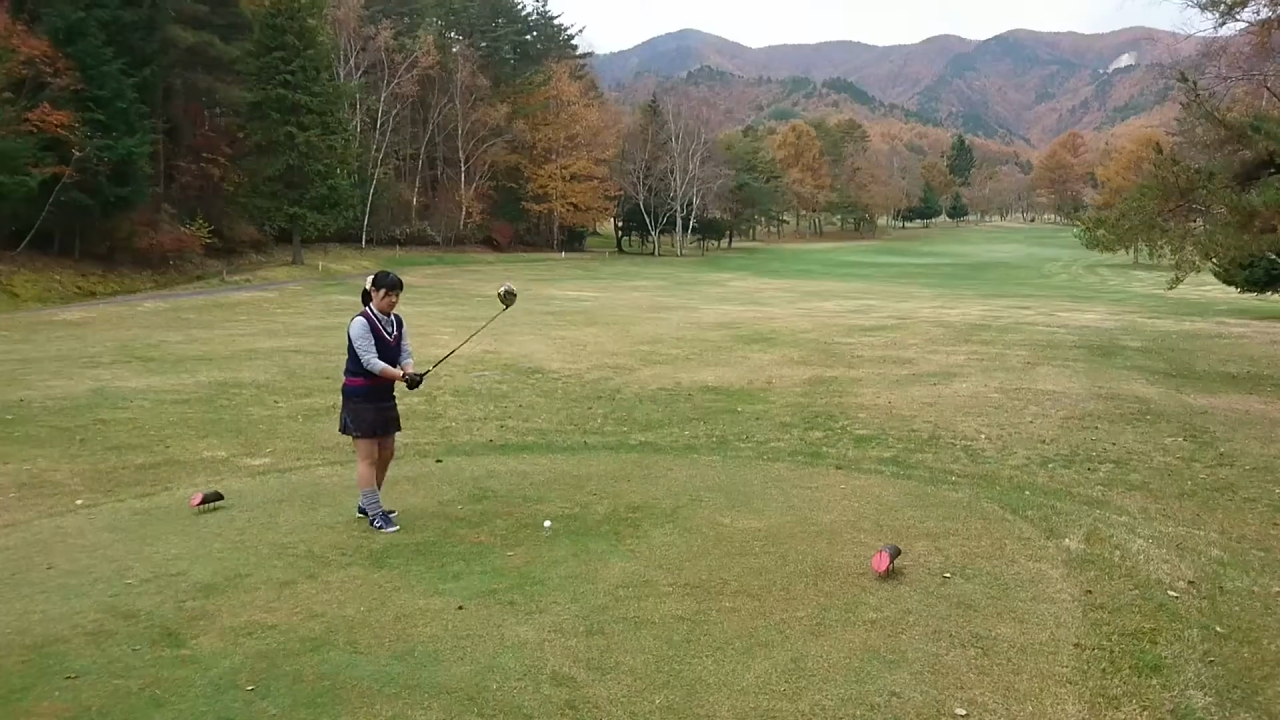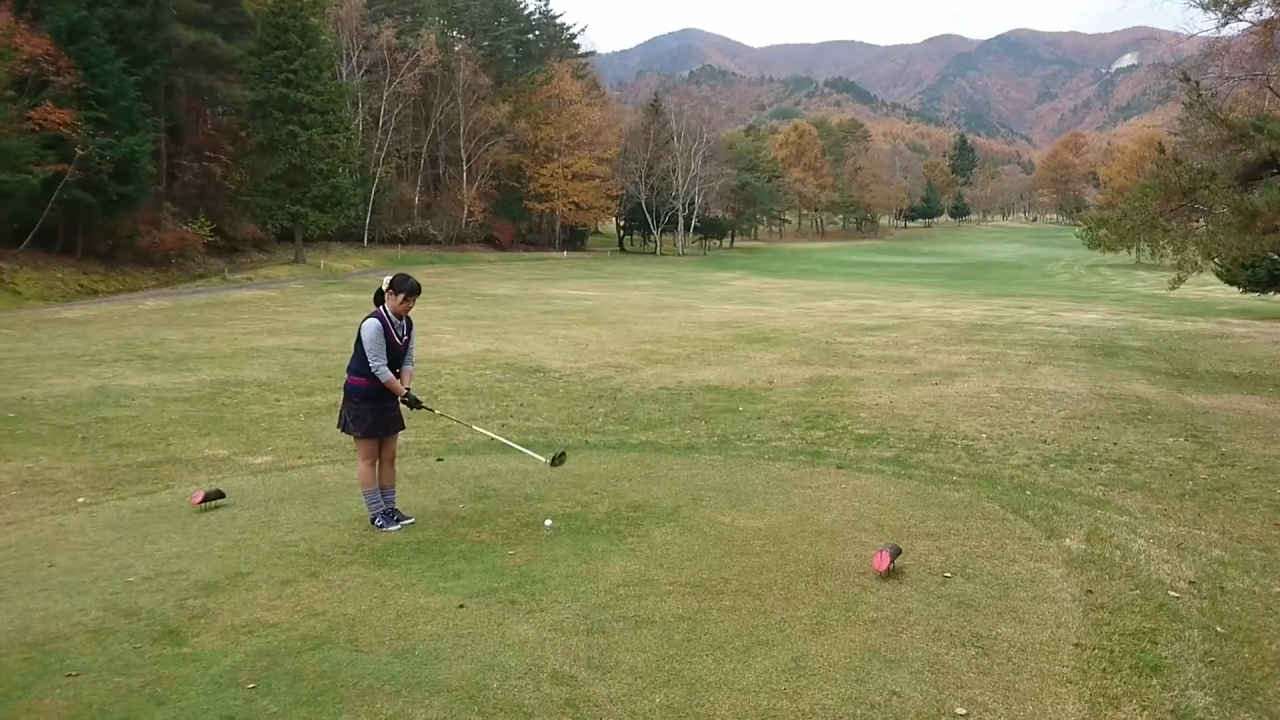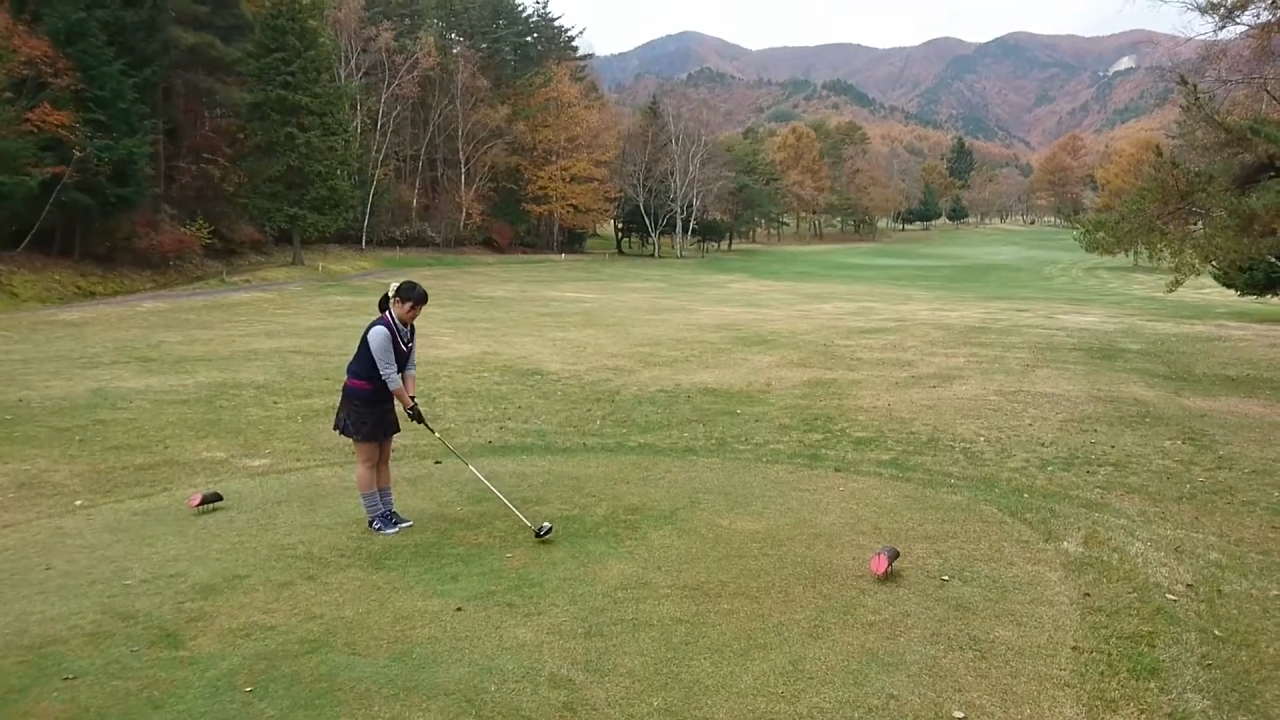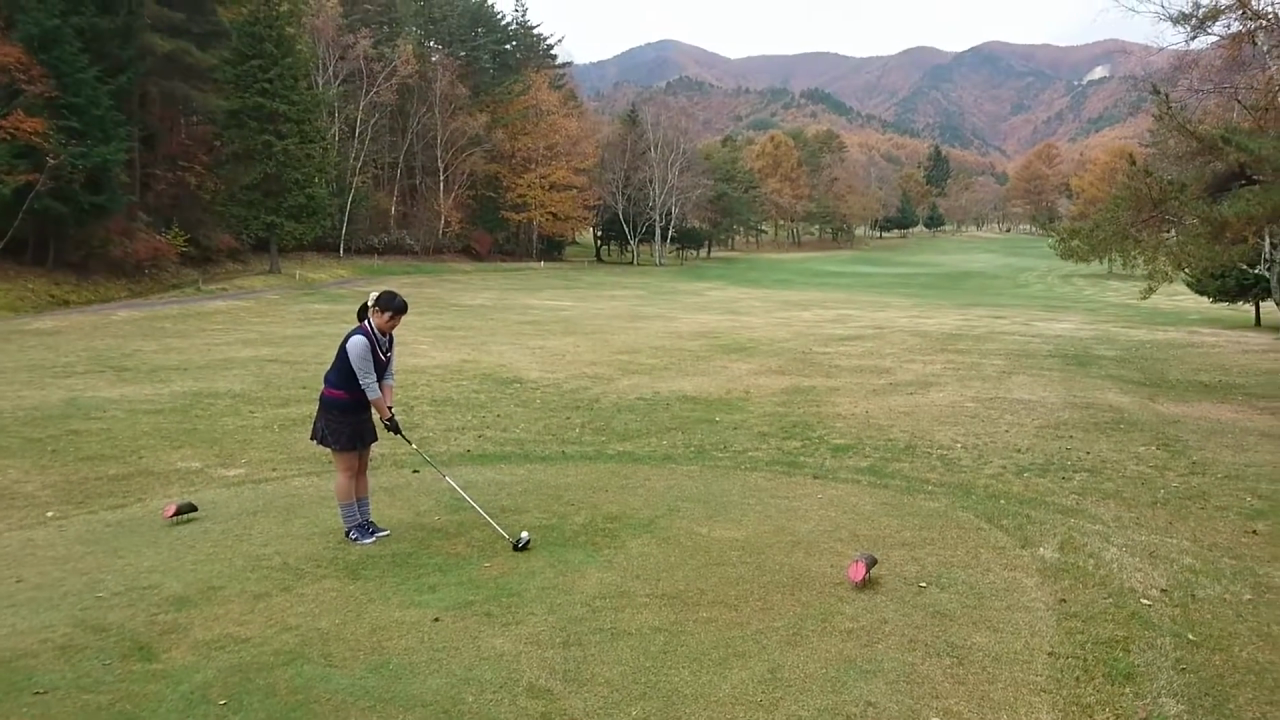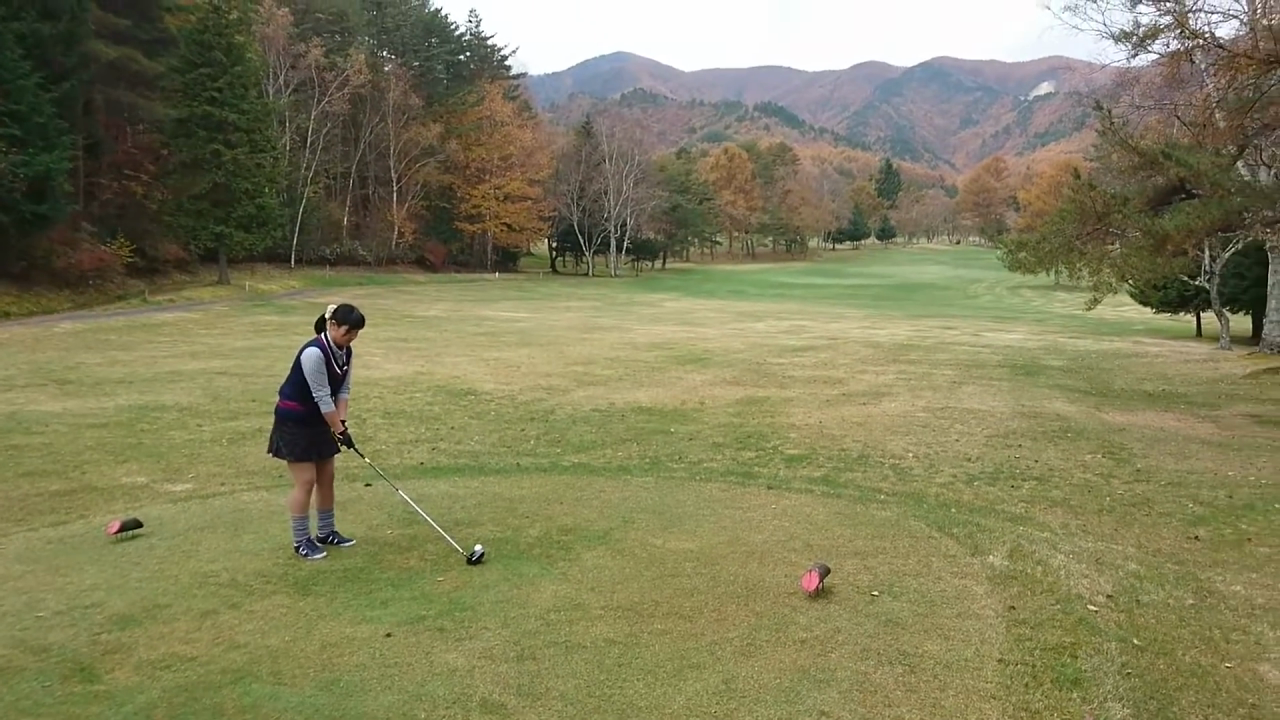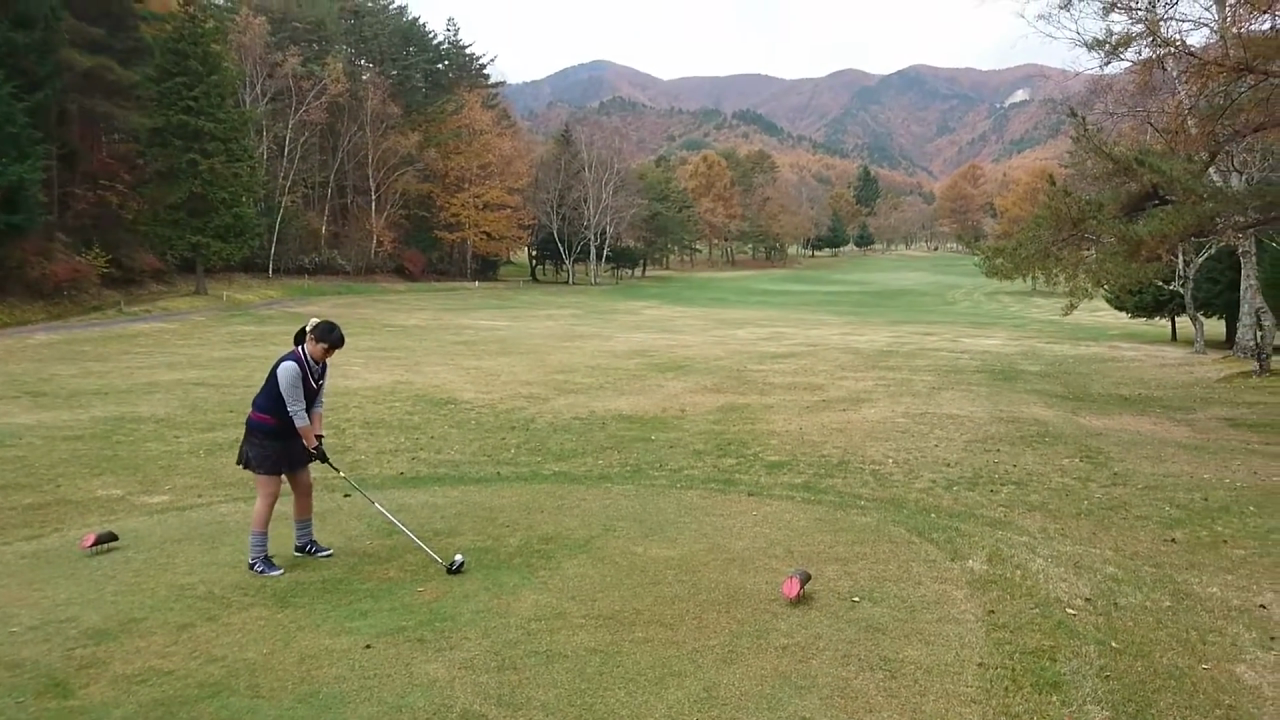
dt=0.4s
person 1, frame 1
left shoulder: (397, 322)
right shoulder: (361, 323)
left elbow: (404, 355)
right elbow: (370, 361)
left wrist: (410, 373)
right wrist: (402, 376)
left hip: (384, 396)
right hip: (361, 397)
left knee: (385, 455)
right knee: (368, 458)
left ankle: (367, 504)
right ankle: (375, 514)
person 1, frame 2
left shoulder: (407, 325)
right shoulder: (373, 324)
left elbow: (407, 361)
right elbow: (379, 368)
left wrist: (406, 389)
right wrist: (404, 394)
left hip: (386, 396)
right hip: (362, 397)
left knee: (388, 456)
right knee: (368, 458)
left ankle: (389, 508)
right ankle: (376, 513)
person 1, frame 3
left shoulder: (408, 329)
right shoulder: (380, 331)
left elbow: (409, 366)
right elbow: (389, 374)
left wrist: (411, 398)
right wrist: (409, 405)
left hip: (383, 399)
right hip: (361, 399)
left knee: (383, 458)
right knee: (368, 460)
left ankle: (387, 511)
right ankle: (374, 516)
person 1, frame 4
left shoulder: (387, 338)
right shoulder: (359, 340)
left elbow: (387, 376)
right elbow: (369, 383)
left wrist: (389, 409)
right wrist: (386, 417)
left hip: (359, 407)
right hip: (338, 409)
left knee: (361, 467)
right knee: (348, 469)
left ankle: (364, 521)
right ankle: (351, 526)
person 1, frame 5
left shoulder: (345, 352)
right shoulder: (314, 353)
left elbow: (343, 390)
right elbow: (322, 396)
left wrist: (342, 422)
right wrist: (340, 430)
left hip: (318, 420)
right hip: (293, 421)
left knee: (327, 478)
right knee: (306, 481)
left ankle: (326, 532)
right ankle: (301, 540)
person 1, frame 6
left shoulder: (320, 365)
right shoulder: (290, 366)
left elbow: (316, 403)
right elbow: (297, 411)
left wrist: (317, 436)
right wrist: (313, 445)
left hip: (289, 432)
right hip: (265, 433)
left knee: (304, 486)
right knee: (269, 495)
left ankle: (304, 542)
right ankle: (257, 557)
